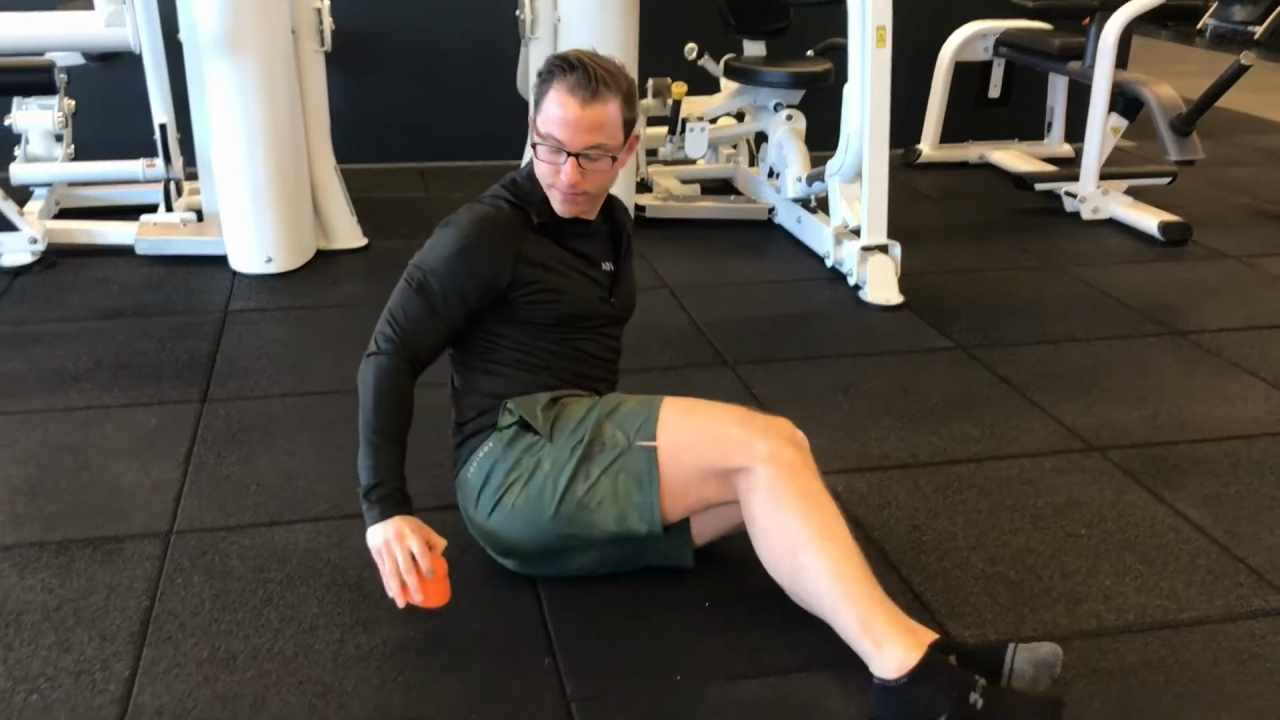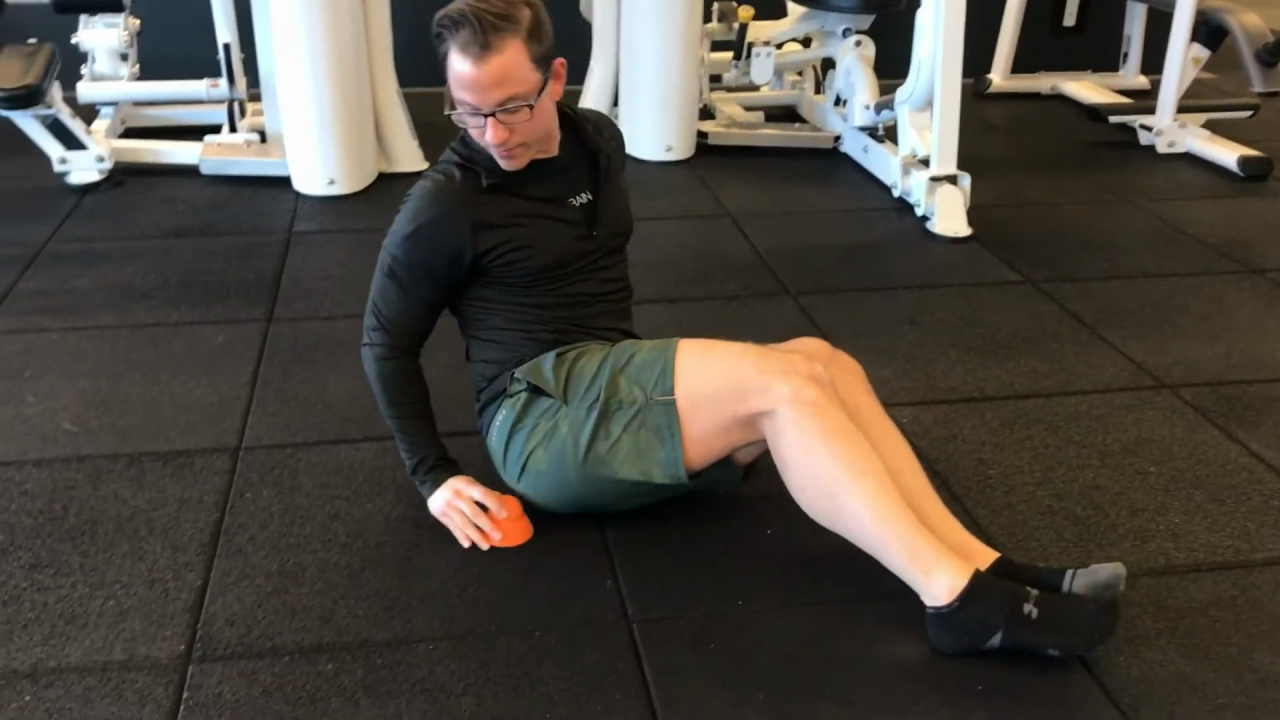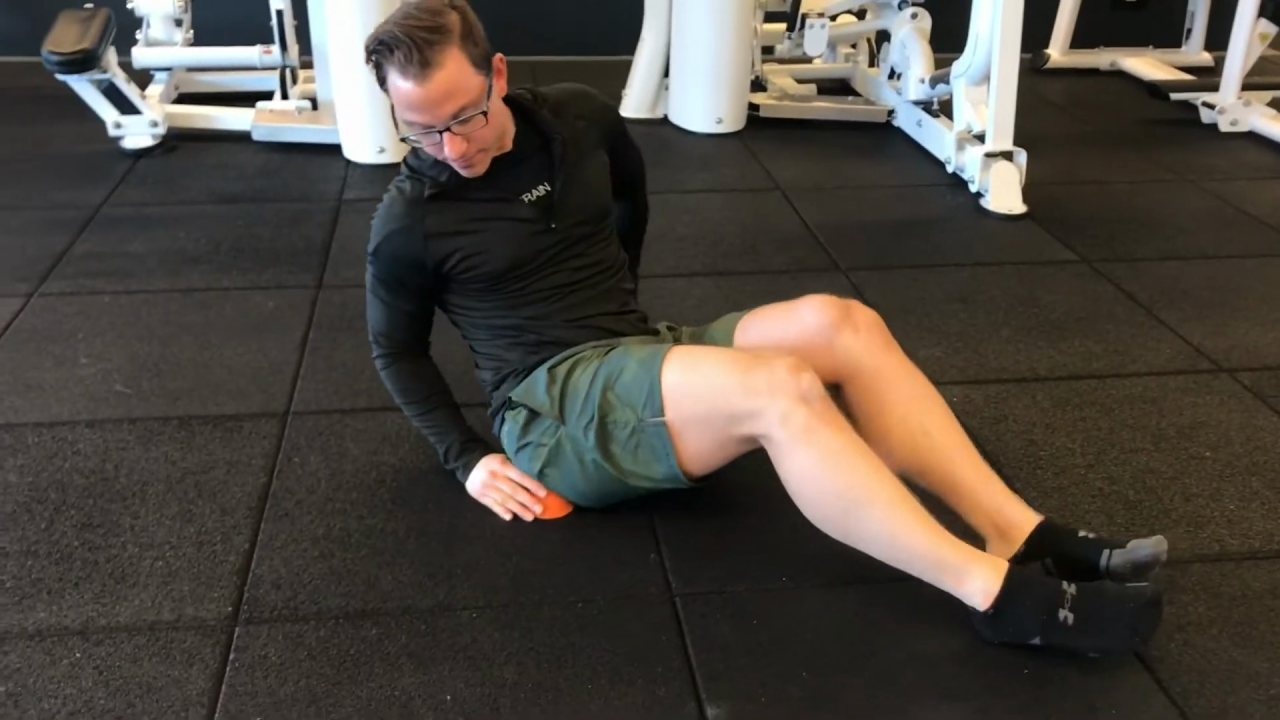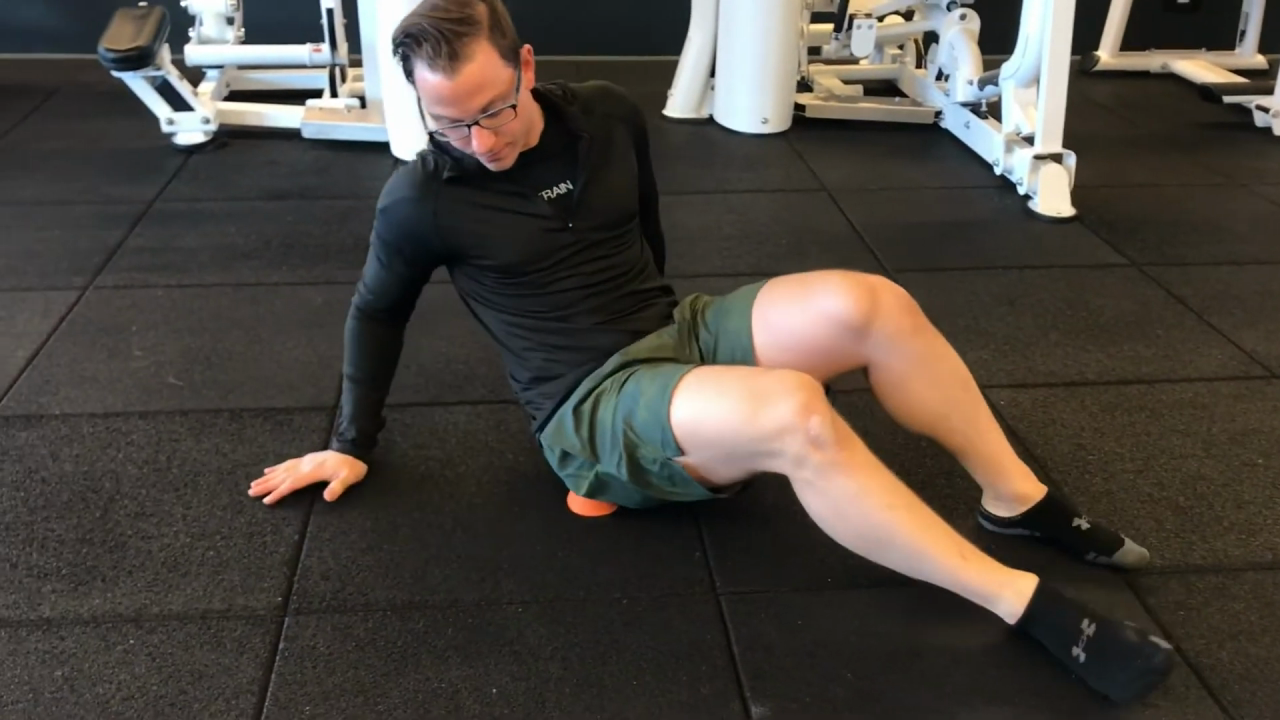
dt=0.7s
person 1, frame 1
left shoulder: (609, 223)
right shoulder: (484, 234)
right elbow: (389, 359)
left wrist: (623, 450)
right wrist: (385, 508)
left hip: (577, 476)
right hip: (515, 467)
left knee: (774, 473)
right knee: (764, 447)
left ankle: (916, 652)
person 1, frame 2
left shoulder: (596, 139)
right shoulder: (443, 206)
right elbow: (387, 343)
right wrist: (434, 476)
left hip: (613, 398)
right hip: (542, 416)
left knee: (823, 366)
right knee: (787, 382)
left ankle: (980, 567)
right ankle: (961, 599)
person 1, frame 3
left shoulder: (578, 117)
right shoulder: (410, 220)
right elbow: (396, 348)
right wrist: (467, 457)
left hip: (646, 355)
right hip: (554, 412)
left knee: (838, 324)
right knee: (783, 390)
left ankle: (1020, 537)
right ankle: (1001, 596)
person 1, frame 4
left shoulder: (605, 115)
right shoulder: (420, 202)
right elbow: (377, 314)
right wrist: (351, 446)
left hip: (684, 329)
right hip: (595, 408)
left knee: (869, 306)
right knee: (792, 411)
left ankle: (1019, 501)
right ankle: (1029, 605)
